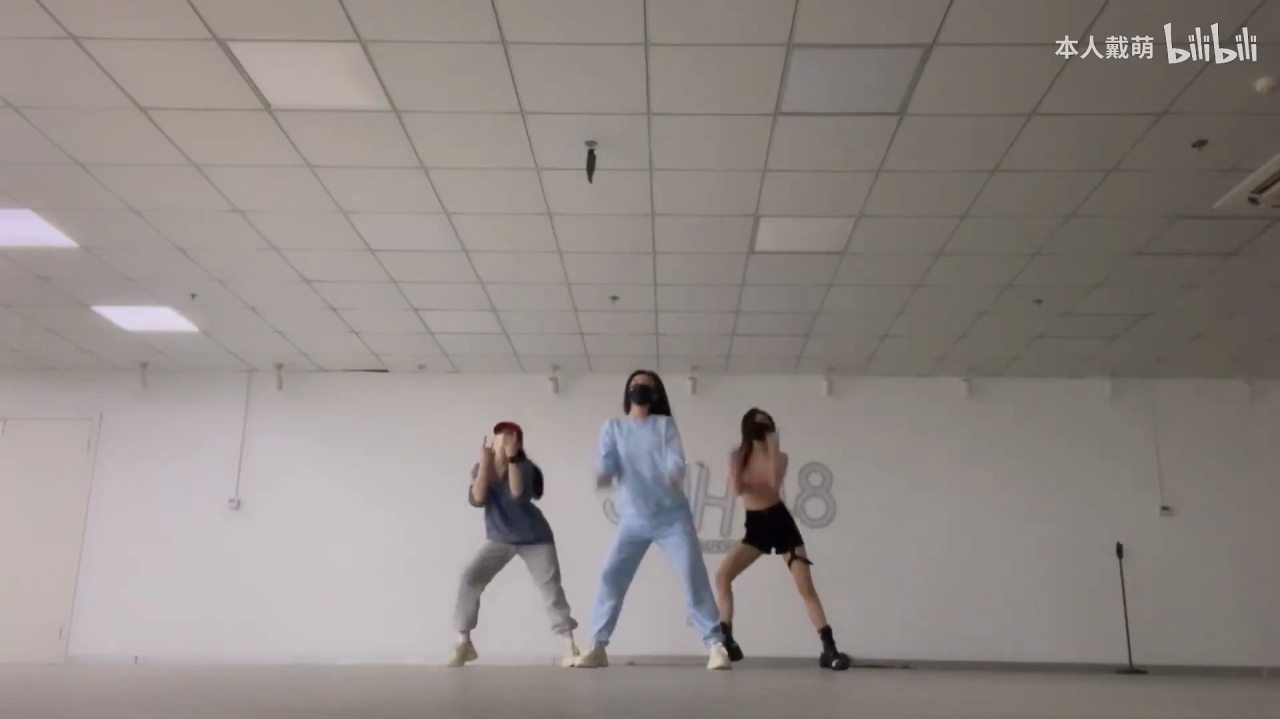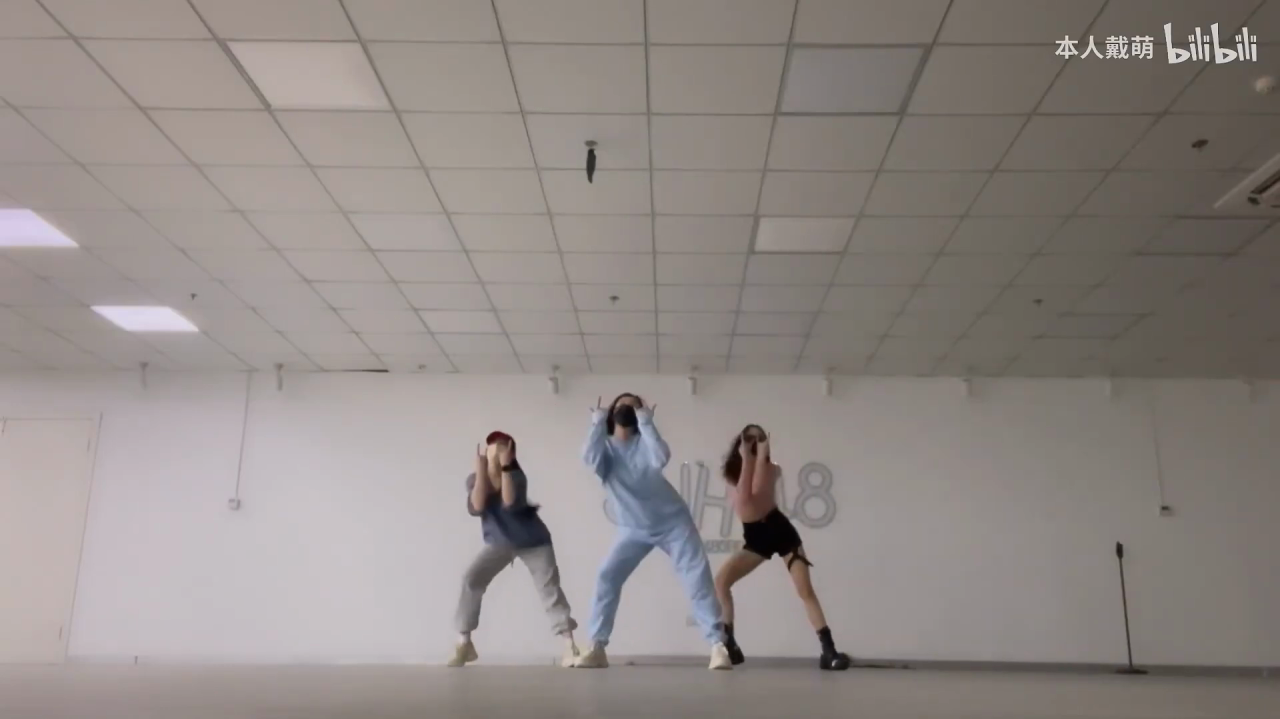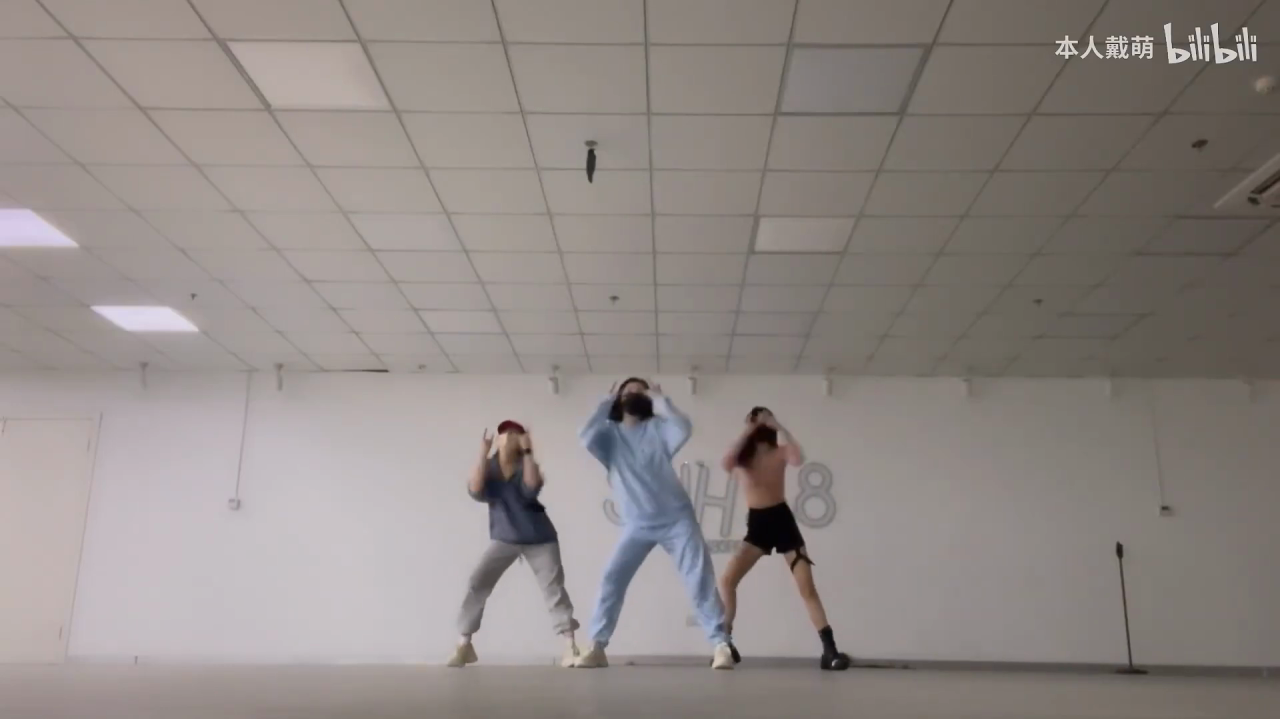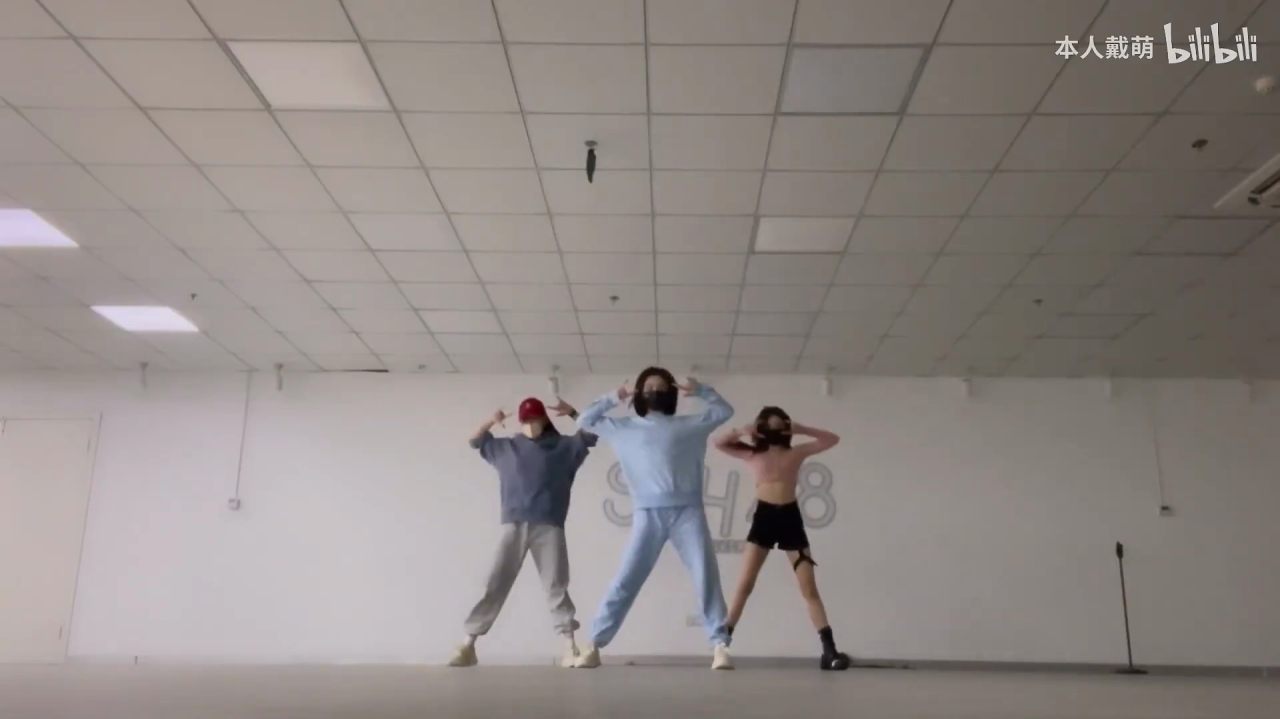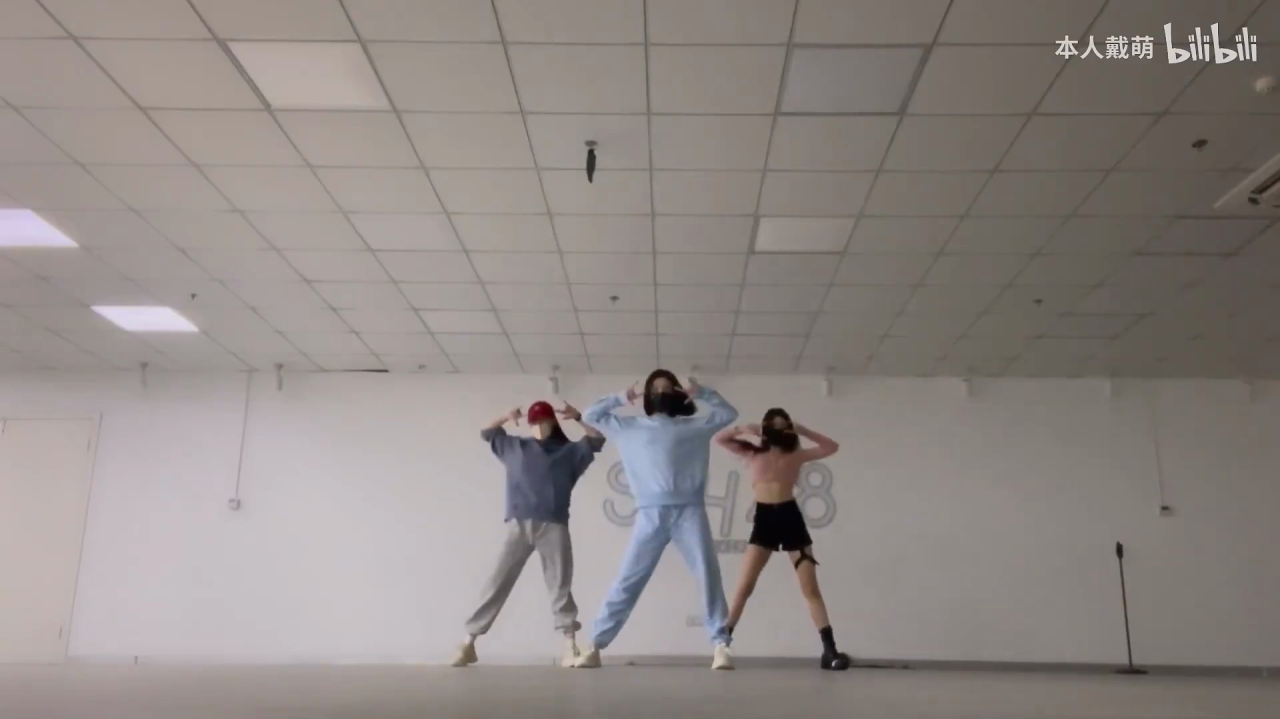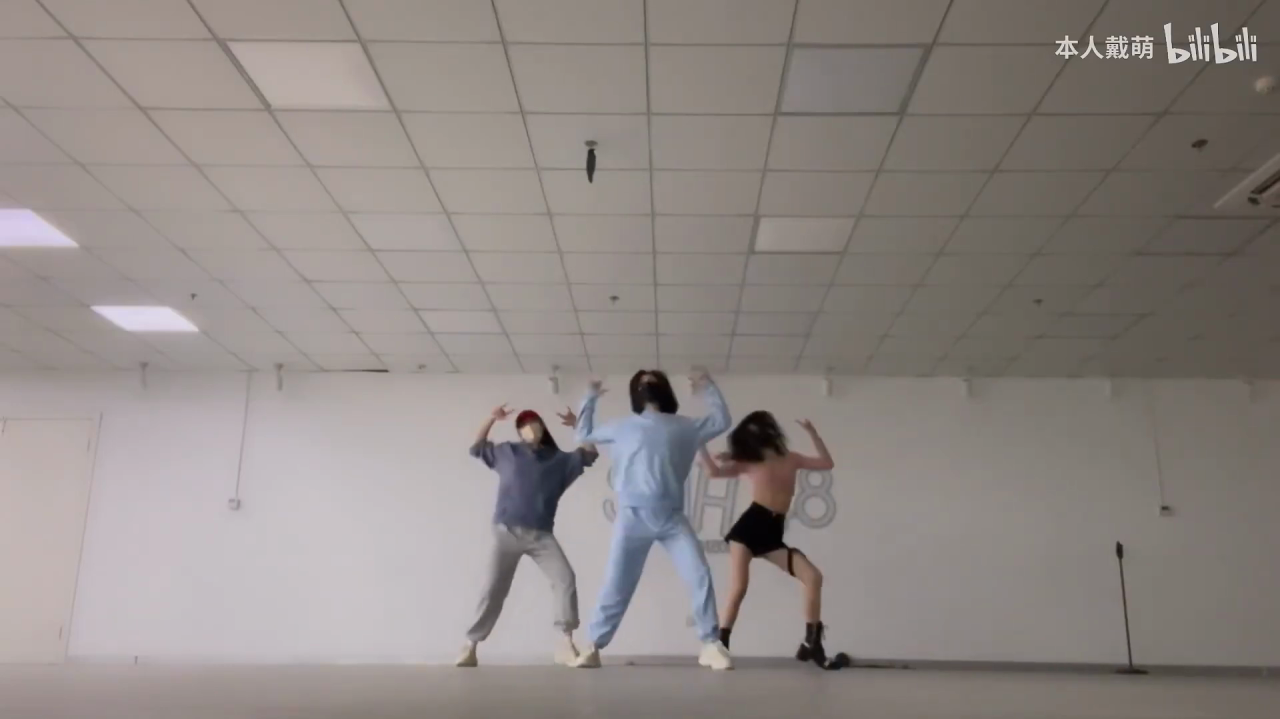
dt=0.2s
person 1, frame 1
left shoulder: (665, 424)
right shoulder: (612, 427)
left elbow: (677, 460)
right elbow: (605, 462)
left wrist: (676, 472)
right wrist: (604, 474)
left hip: (673, 517)
right hip: (633, 519)
left knee: (694, 578)
right knee: (611, 575)
left ankle: (716, 644)
right ankle: (598, 645)
person 1, frame 2
left shoulder: (645, 441)
right shoulder: (603, 444)
left elbow: (660, 459)
right elbow: (591, 460)
left wrist: (644, 418)
right wrist: (597, 422)
left hip: (673, 522)
right hip: (634, 530)
left knee: (699, 580)
right knee: (607, 577)
left ankle: (718, 645)
right ankle: (597, 647)
person 1, frame 3
left shoulder: (657, 428)
right shoulder: (609, 433)
left elbow: (683, 431)
right elbow: (587, 438)
left wrist: (660, 400)
right wrist: (605, 404)
left hip: (677, 519)
right hip: (636, 525)
left knee: (700, 579)
right knee: (612, 577)
left ankle: (720, 645)
right ankle: (597, 646)
person 1, frame 4
left shoulder: (689, 424)
right shoulder: (623, 427)
left elbow: (725, 410)
right elbow: (586, 420)
left wrist: (699, 389)
right wrist: (613, 400)
left hip: (687, 511)
right hip: (648, 514)
left knee: (706, 576)
right knee: (626, 580)
left ankle: (720, 645)
right ankle: (596, 645)
person 1, frame 5
left shoulder: (694, 426)
right shoulder: (629, 427)
left elbow: (729, 414)
right elbow: (591, 415)
left wrist: (703, 394)
right wrist: (620, 398)
left hip: (689, 511)
right hip: (650, 514)
left knee: (709, 576)
right knee: (629, 580)
left ankle: (721, 645)
right ankle: (596, 645)
person 1, frame 6
left shoulder: (684, 426)
right shoulder: (623, 426)
left elbow: (723, 420)
right elbow: (584, 434)
left wrist: (708, 387)
right wrist: (591, 397)
left hip: (672, 517)
right hip: (633, 515)
left knee: (700, 573)
right knee: (617, 582)
left ankle: (711, 644)
right ankle: (594, 646)
person 2, frame 1
left shoulder: (779, 457)
right shoulder: (738, 458)
left elbow: (775, 483)
right elbow: (737, 488)
left wrist: (773, 449)
right wrist: (736, 464)
left hip: (781, 522)
right hip: (755, 527)
left knee: (806, 587)
right knee: (722, 575)
left ankle: (829, 649)
right ankle: (726, 642)
person 2, frame 2
left shoulder: (772, 469)
right shoulder: (732, 470)
left elbow: (756, 488)
right elbow: (744, 495)
left wrist: (761, 455)
right wrist: (746, 458)
left hip: (780, 529)
right hip: (755, 537)
left knee: (805, 590)
right knee: (720, 580)
left ankle: (829, 651)
right ankle: (729, 645)
person 2, frame 3
left shoulder: (780, 452)
right shoulder: (743, 456)
left elbow: (798, 459)
right elbow: (726, 464)
left wrist: (782, 430)
right wrist: (745, 438)
left hip: (782, 521)
right hip: (757, 525)
left knee: (807, 588)
right knee: (728, 578)
left ankle: (829, 650)
person 2, frame 4
left shoulder: (797, 452)
right shoulder: (753, 454)
left elbow: (832, 439)
right elbow: (719, 444)
left wrist: (801, 430)
right wrist: (742, 432)
left hip: (790, 518)
right hip: (764, 518)
left knee: (809, 588)
right knee: (745, 584)
left ankle: (829, 650)
person 2, frame 5
left shoulder: (796, 455)
right shoulder: (753, 453)
left elbow: (832, 447)
right elbow: (720, 439)
left wrist: (803, 431)
right wrist: (745, 430)
left hip: (791, 518)
right hip: (764, 520)
left knee: (810, 588)
right knee: (744, 586)
left ankle: (830, 651)
person 2, frame 6
left shoulder: (791, 459)
right shoulder: (749, 463)
left elbow: (827, 463)
right elbow: (714, 471)
left wrist: (811, 432)
right wrist: (699, 445)
left hip: (773, 533)
right hip: (749, 527)
left knee: (814, 576)
right knee: (738, 588)
left ankle: (812, 644)
right ankle: (720, 647)
person 3, frame 1
left shoulder: (525, 467)
right shoulder: (481, 467)
left elbow: (517, 493)
right elbow: (476, 499)
left wrist: (510, 458)
right wrist: (485, 462)
left hip: (535, 538)
right hip: (499, 539)
left knee: (551, 587)
right knee: (470, 577)
left ankle: (570, 646)
right ankle: (464, 643)
person 3, frame 2
left shoulder: (517, 477)
right shoulder: (474, 479)
left elbow: (509, 503)
right elbow: (477, 508)
left wrist: (505, 467)
right wrist: (481, 469)
left hip: (534, 542)
right hip: (498, 543)
left knee: (550, 589)
right knee: (471, 580)
left ankle: (570, 648)
right ankle: (464, 644)
person 3, frame 3
left shoulder: (526, 467)
right shoulder: (486, 468)
left elbow: (533, 486)
right elbow: (475, 491)
left wrist: (528, 451)
right wrist: (483, 454)
left hip: (539, 539)
right hip: (504, 539)
left knee: (554, 587)
right knee: (477, 583)
left ankle: (571, 647)
right ankle: (464, 645)
person 3, frame 4
left shoulder: (563, 446)
right shoulder: (506, 447)
left elbow: (591, 434)
right elbow: (475, 441)
left wrist: (572, 413)
right wrist: (492, 422)
left hip: (549, 526)
right hip: (515, 526)
left knee: (557, 585)
right knee: (496, 583)
left ankle: (570, 648)
right ankle: (468, 645)
person 3, frame 5
left shoulder: (568, 451)
right shoulder: (515, 447)
left elbow: (597, 440)
right elbow: (487, 433)
left wrist: (578, 418)
right wrist: (507, 417)
left hip: (554, 526)
right hip: (519, 525)
left knee: (560, 586)
right knee: (499, 583)
left ankle: (571, 648)
right ankle: (469, 643)
person 3, frame 6
left shoulder: (559, 459)
right shoulder: (507, 452)
left elbow: (590, 454)
right elbow: (476, 448)
left wrist: (576, 425)
right wrist: (492, 419)
left hip: (541, 534)
right hip: (507, 530)
left knee: (565, 578)
right knee: (493, 589)
left ankle: (566, 645)
right ankle: (470, 647)
